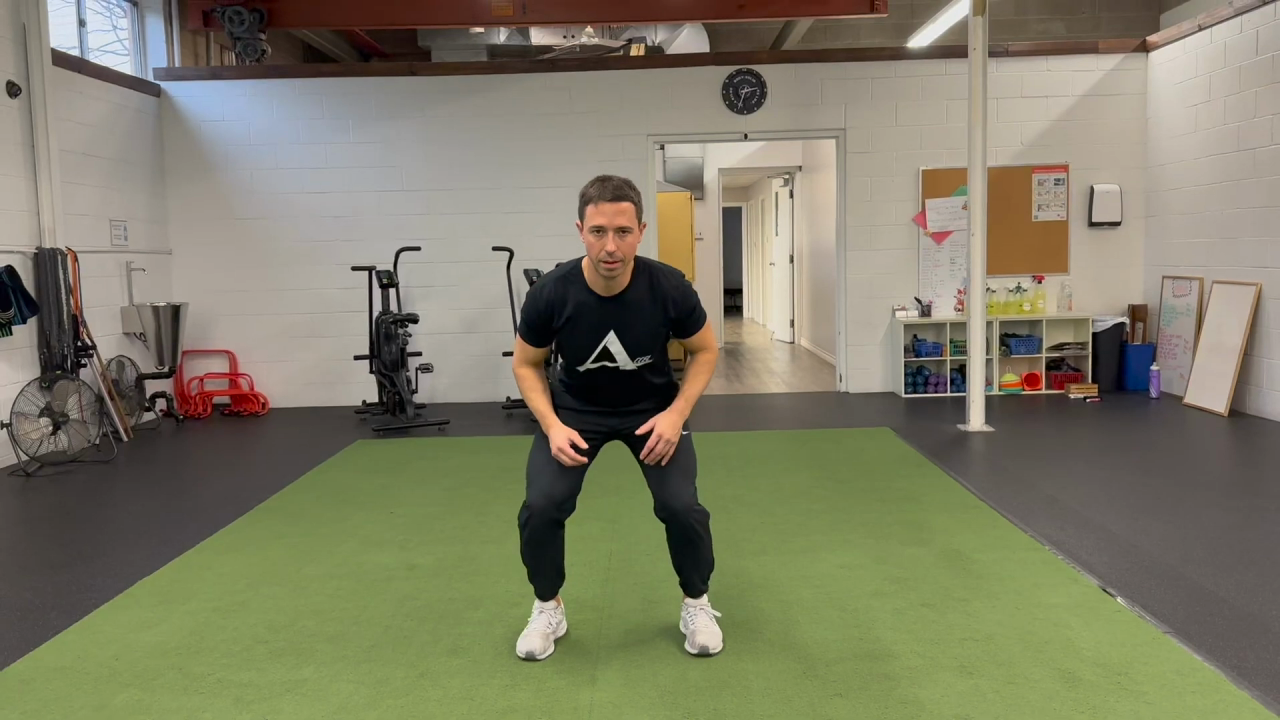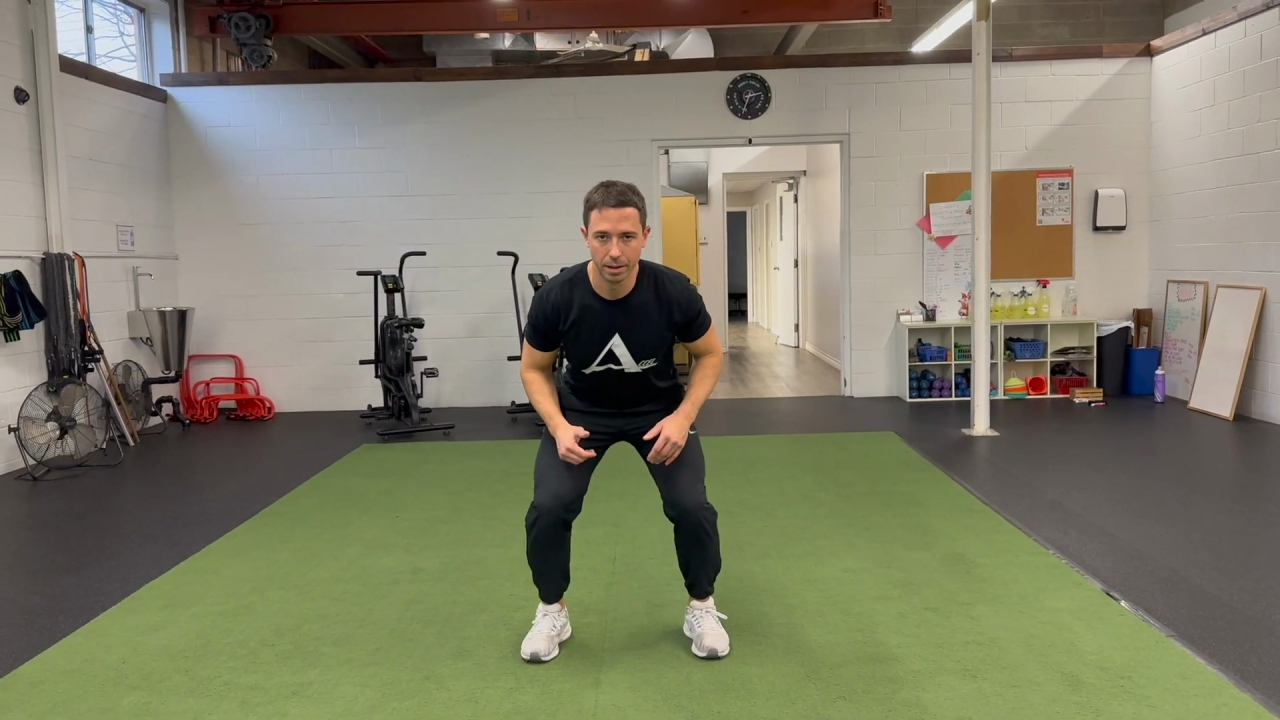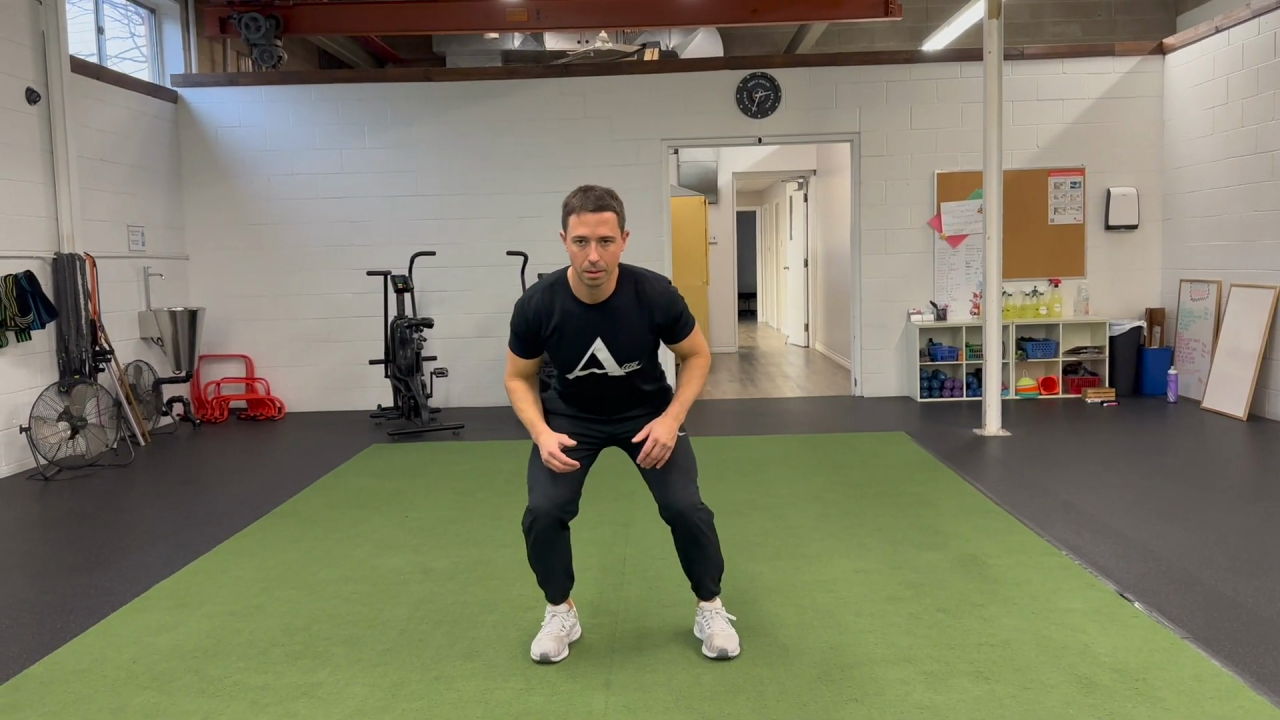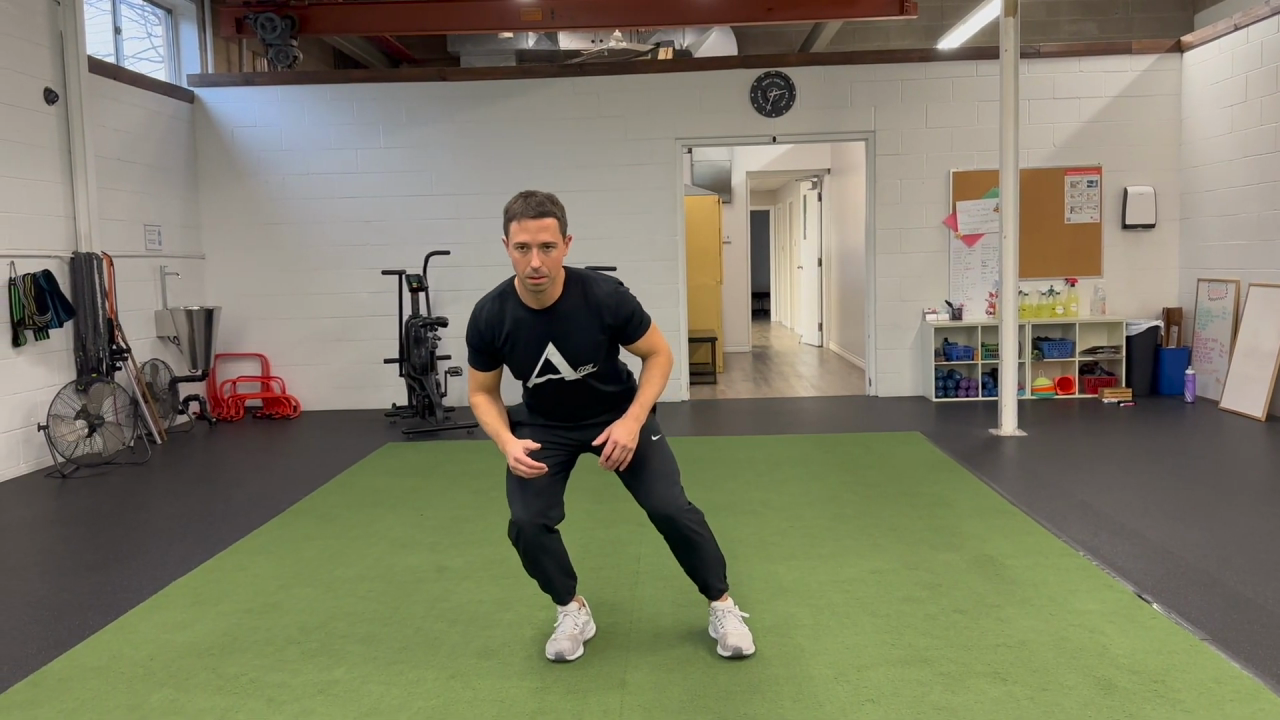
dt=1s
person 1, frame 1
left shoulder: (669, 288)
right shoulder: (550, 294)
left elbow: (705, 350)
right elbow: (526, 364)
left wrist: (676, 414)
right wrist: (552, 427)
left hip: (653, 407)
right hip: (574, 408)
left knee: (681, 506)
right knee: (541, 506)
left ankle: (696, 604)
right ankle: (547, 607)
person 1, frame 2
left shoulder: (674, 292)
right shoulder: (556, 298)
left elbow: (710, 354)
right elbow: (534, 369)
left wrist: (683, 416)
right wrist: (558, 425)
left hip: (659, 409)
right hip: (581, 410)
left knee: (692, 506)
right knee: (549, 508)
left ankle: (701, 607)
right ankle: (551, 611)
person 1, frame 3
left shoulder: (654, 294)
right shoulder: (537, 305)
left elbow: (697, 355)
right elbow: (519, 378)
left wrist: (671, 420)
right wrist: (542, 433)
left hip: (647, 412)
right hip: (570, 414)
left knee: (685, 507)
right knee: (543, 512)
left ankle: (710, 607)
right ankle: (561, 611)
person 1, frame 4
left shoulder: (605, 296)
right shoulder: (489, 317)
left elbow: (659, 355)
right elbow: (483, 392)
left wrist: (633, 421)
right wrist: (507, 442)
left hip: (618, 415)
right hip: (544, 424)
left knee: (670, 508)
right knee: (528, 521)
left ankle: (721, 605)
right ankle: (572, 610)
